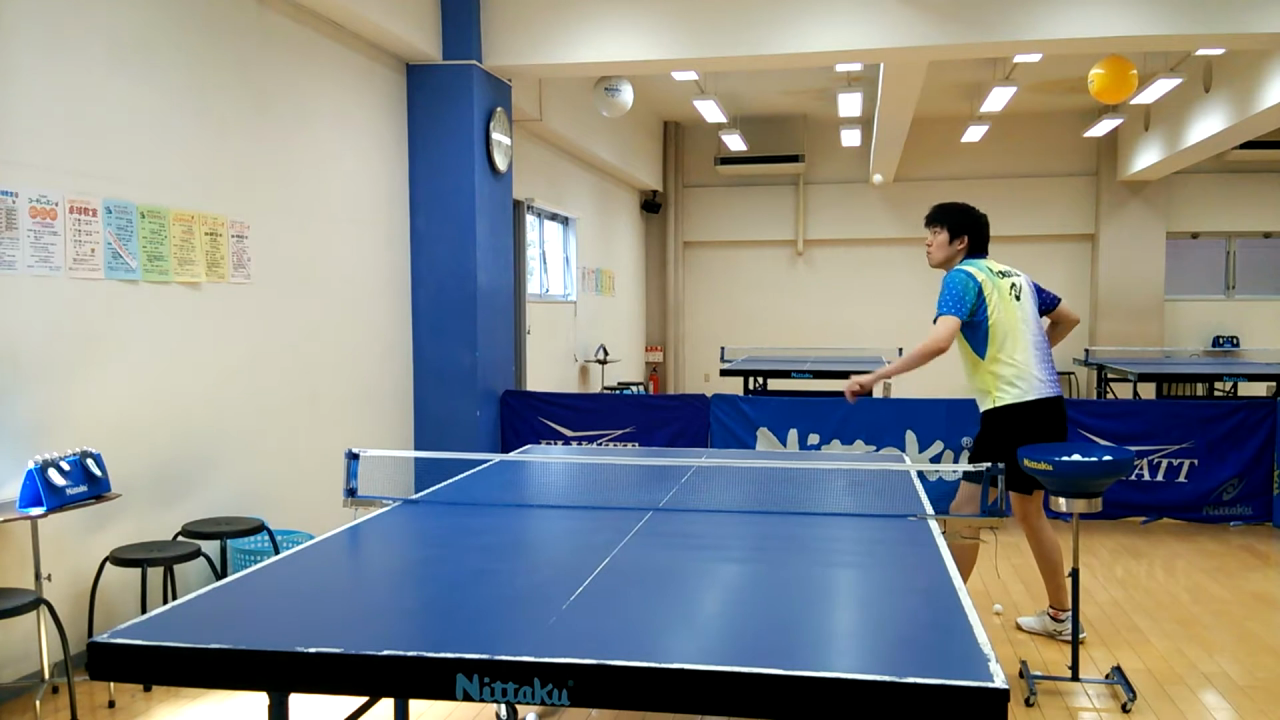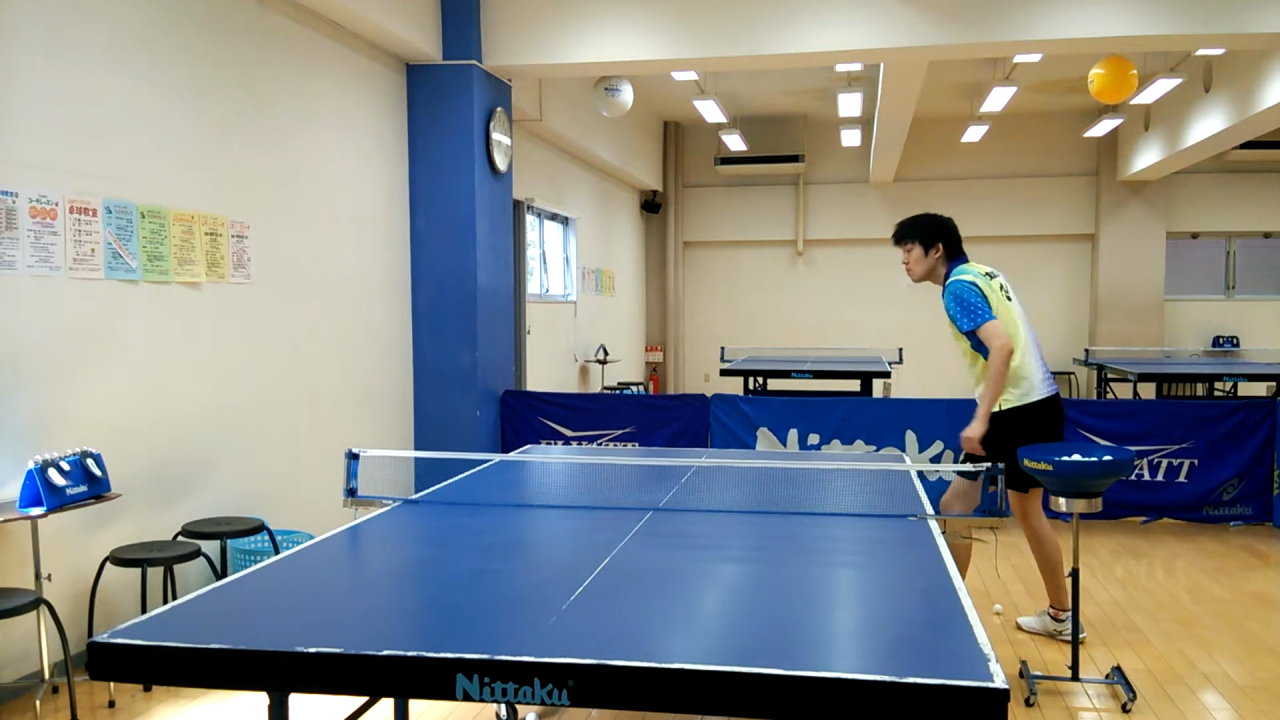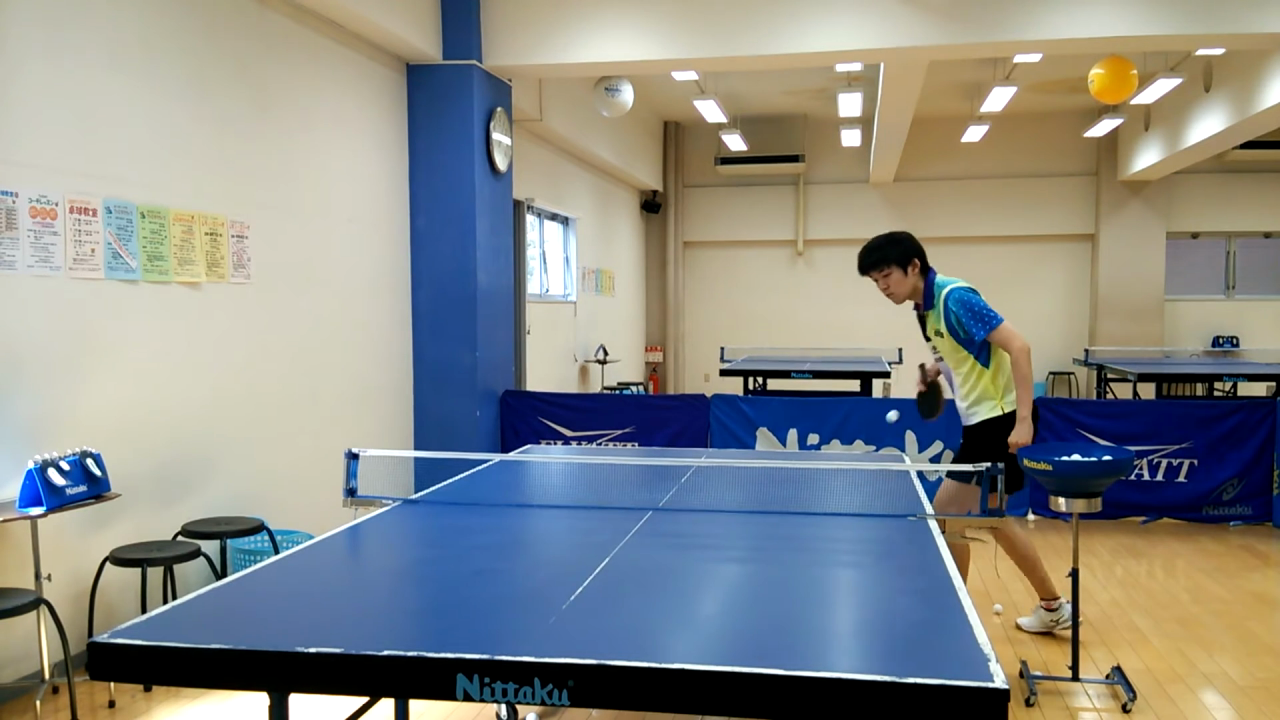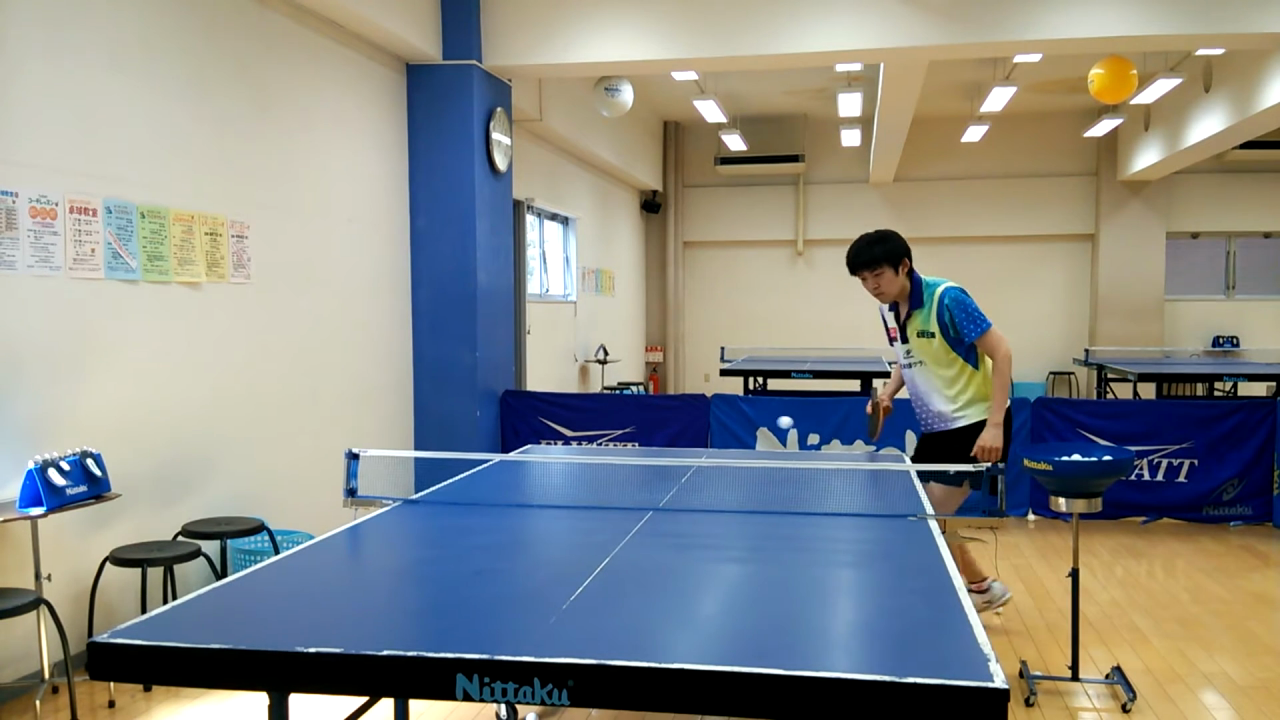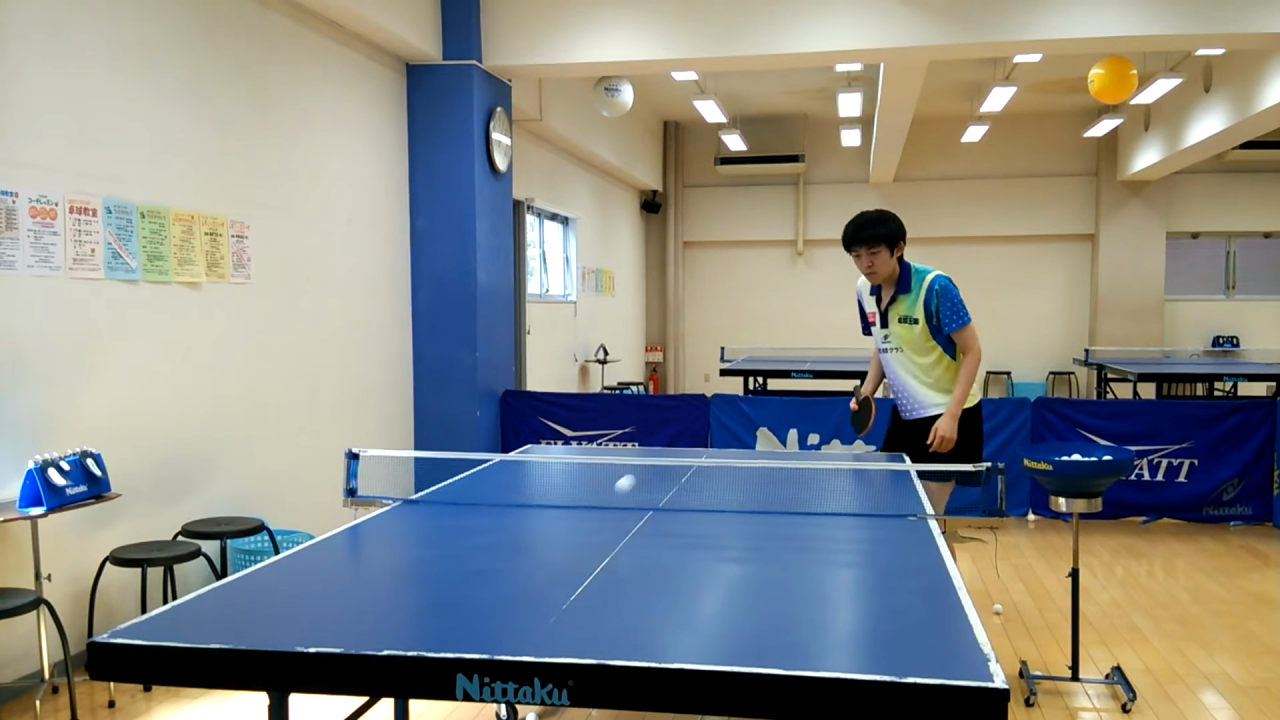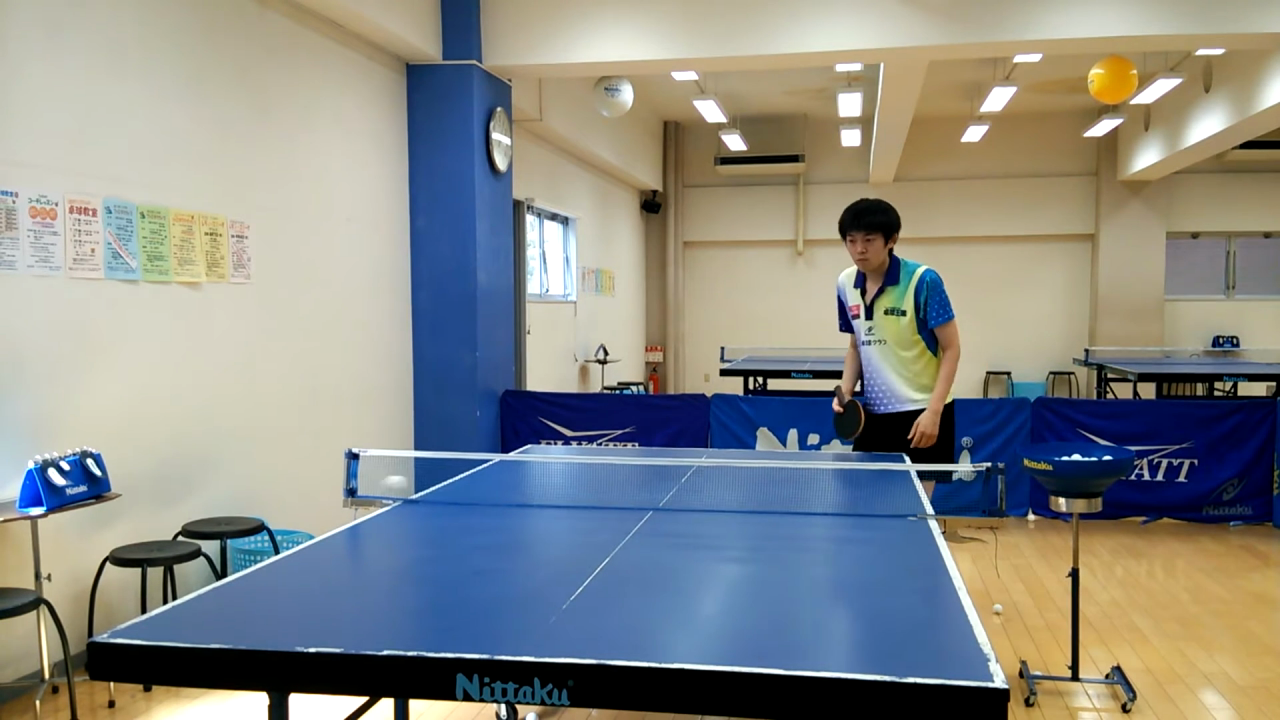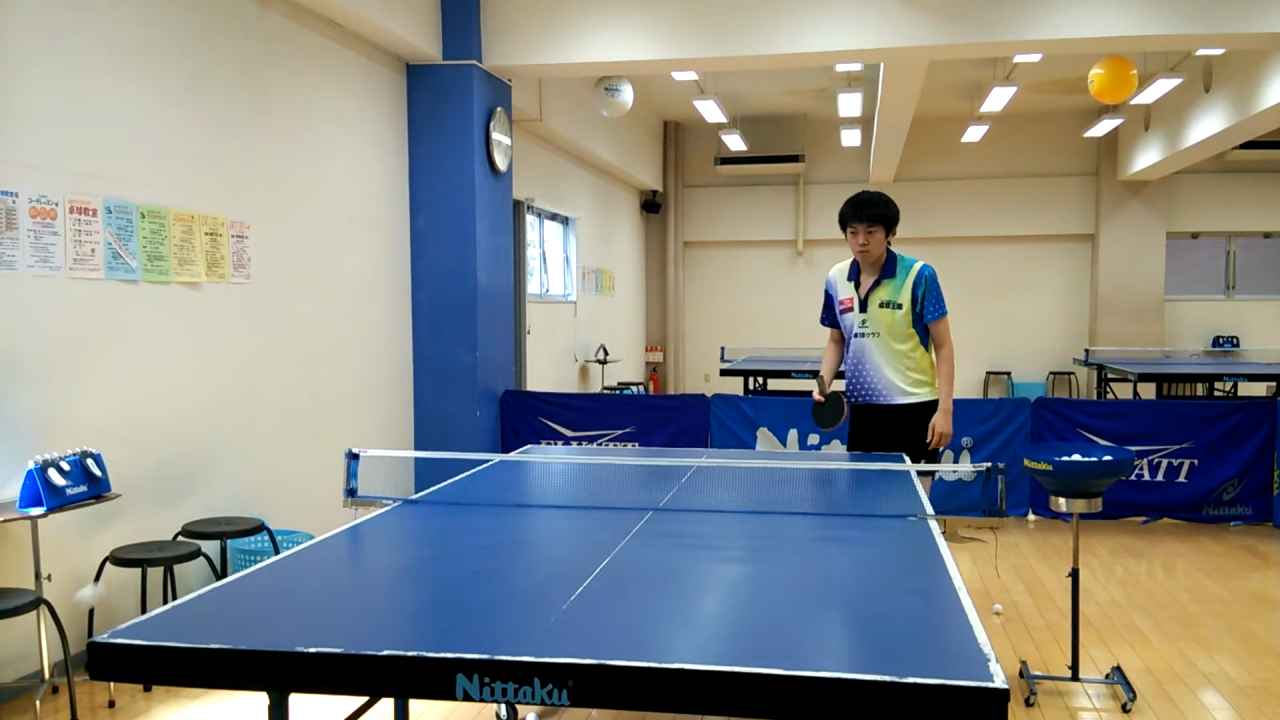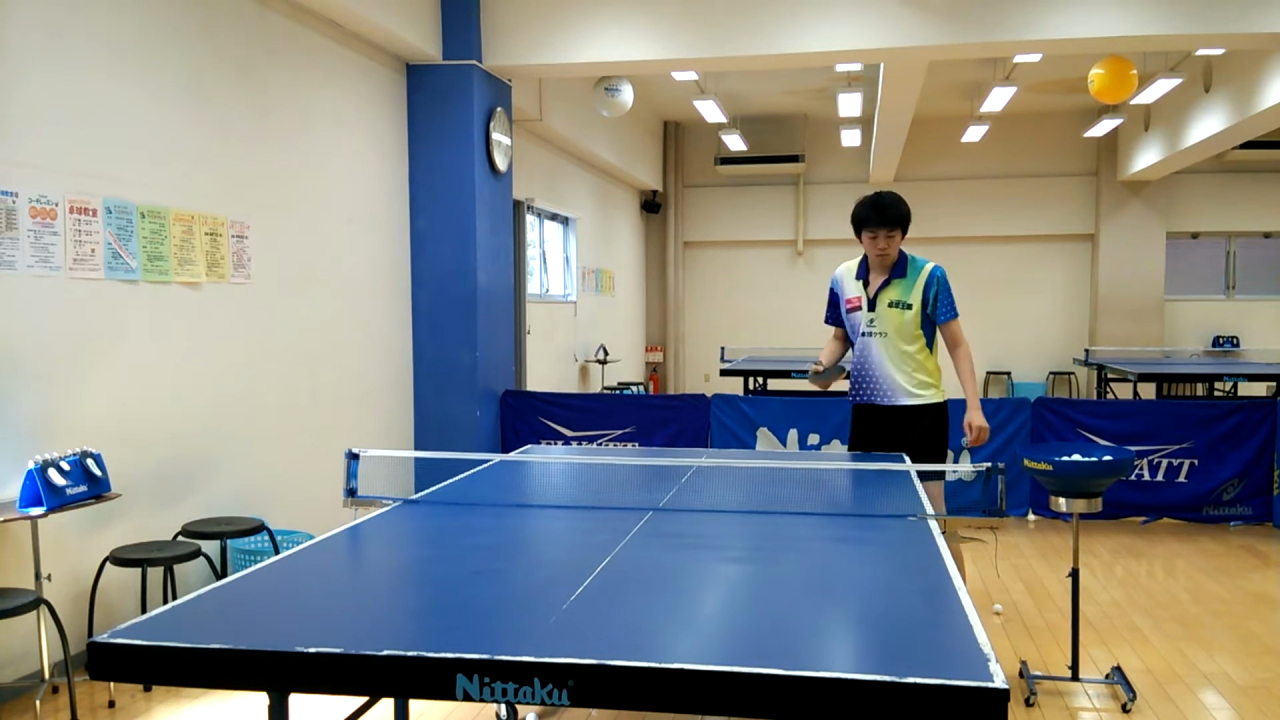
dt=0.2s
person 1, frame 1
left shoulder: (960, 279)
right shoulder: (1016, 278)
left elbow: (940, 341)
right elbow: (1068, 318)
left wrist: (876, 376)
left hip: (1011, 413)
right hip: (1047, 406)
left knee: (964, 513)
right knee: (1030, 511)
right ankle: (1061, 616)
person 1, frame 2
left shoulder: (959, 288)
right shoulder: (986, 275)
left elbow: (999, 348)
right elbow: (1011, 329)
left wrist: (981, 419)
left hip: (1016, 416)
right hip: (1041, 408)
left knee: (953, 510)
right knee: (1028, 512)
right ankle: (1060, 615)
person 1, frame 3
left shoulder: (955, 297)
right shoulder: (925, 303)
left elbow: (1018, 346)
left wrist: (1024, 420)
right wrist: (932, 372)
left hip: (1000, 419)
right hip: (982, 421)
left knee: (943, 513)
right ankle: (1053, 604)
person 1, frame 4
left shoulder: (947, 298)
right shoulder: (888, 306)
left elbow: (1000, 353)
left wrist: (995, 425)
right wrist: (887, 392)
left hip: (971, 422)
right hip: (936, 426)
left knee: (931, 519)
right ankle: (982, 585)
person 1, frame 5
left shoulder: (935, 287)
right shoulder: (865, 291)
left elbow: (972, 351)
left wrist: (951, 414)
right wrist: (867, 391)
left hip: (945, 417)
right hip: (905, 415)
person 1, frame 6
left shoulder: (923, 282)
right shoulder: (846, 285)
left elbow: (951, 349)
left wrist: (934, 410)
right wrist: (845, 392)
left hip: (920, 413)
right hip: (874, 415)
person 1, frame 7
left shoulder: (919, 275)
right shoulder: (836, 279)
left elbow: (943, 346)
left wrist: (945, 409)
right wrist: (824, 382)
left hip: (914, 407)
right hip: (864, 408)
person 1, frame 8
left shoulder: (930, 276)
right shoulder: (843, 278)
left elbow: (957, 344)
left wrist: (973, 406)
right wrist: (825, 363)
left hip: (921, 409)
right hip: (867, 409)
left knee: (931, 516)
